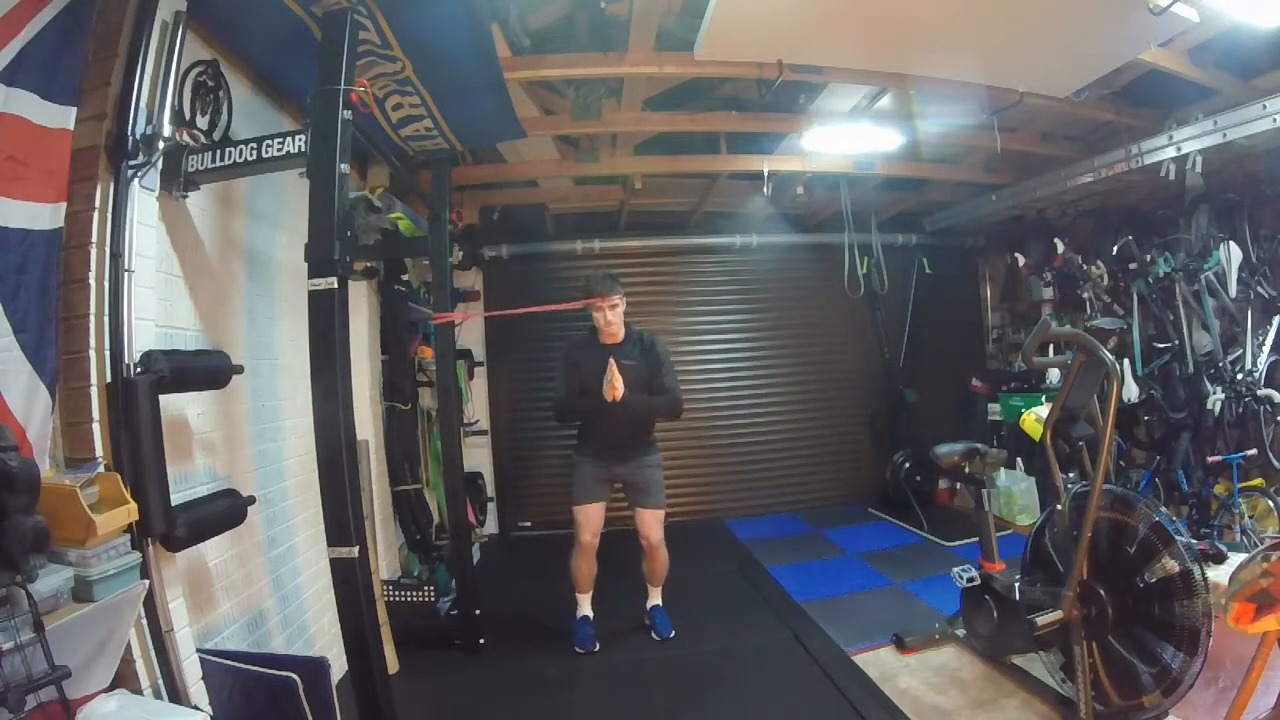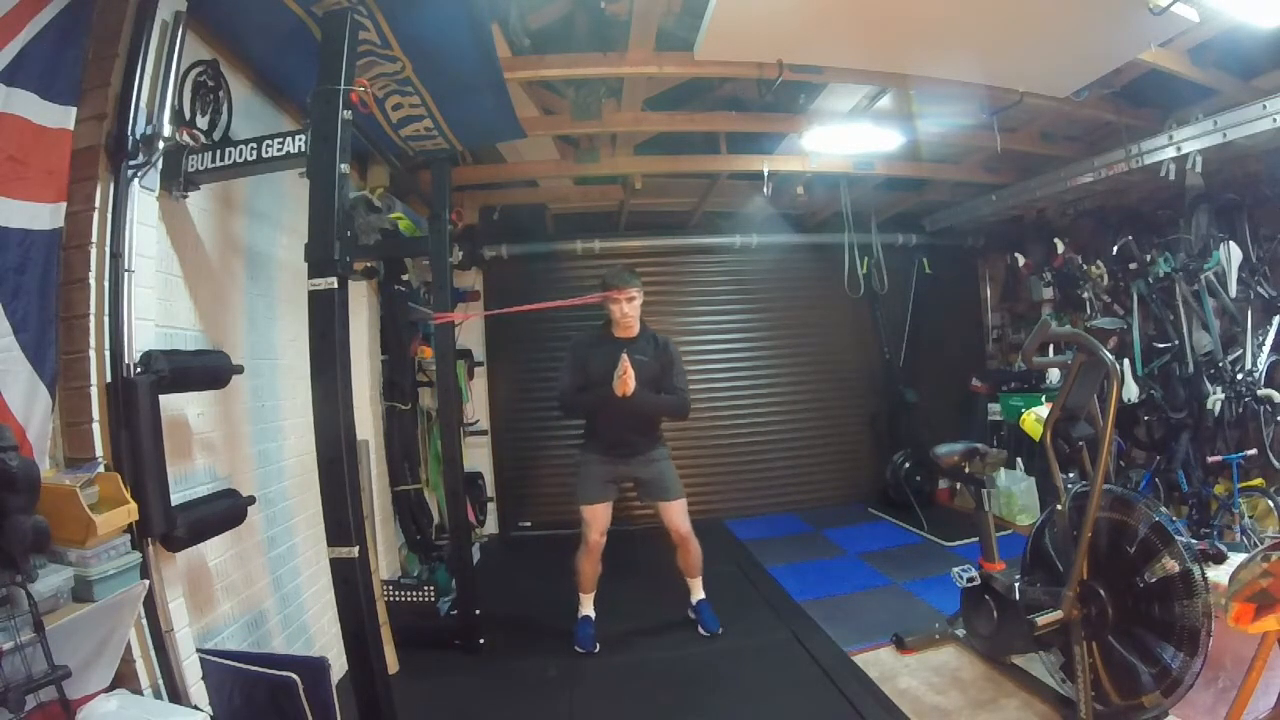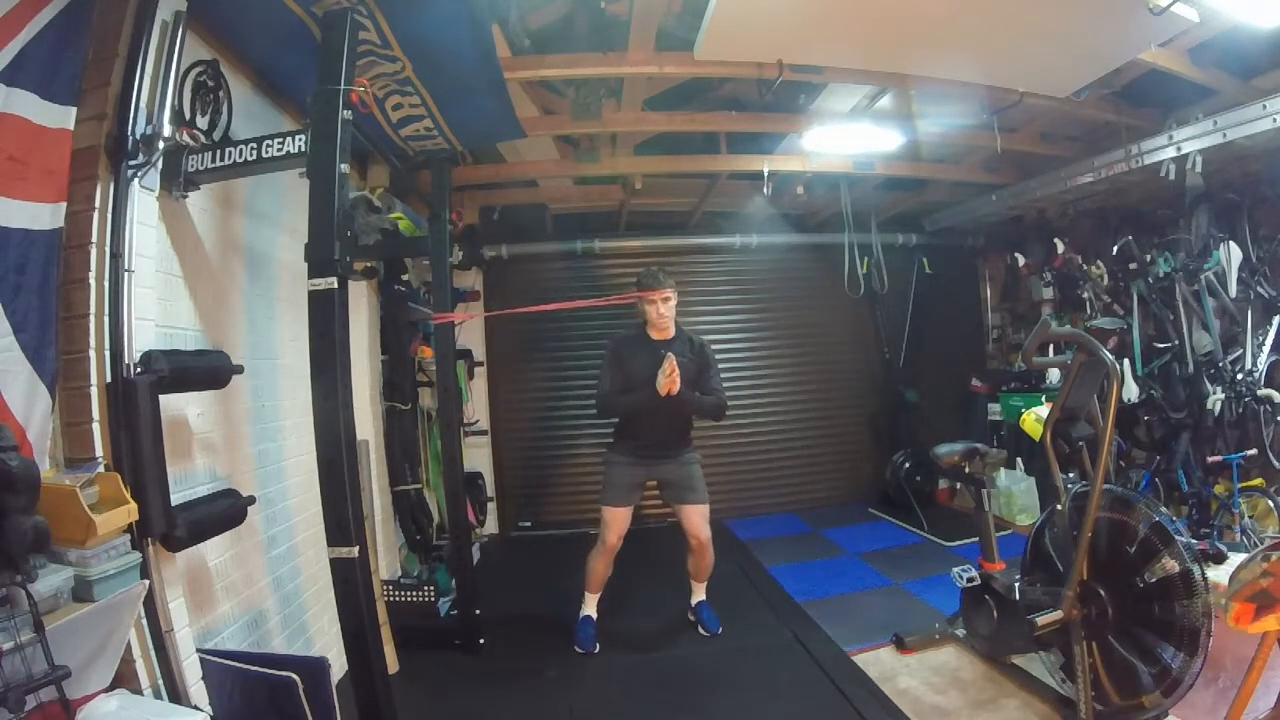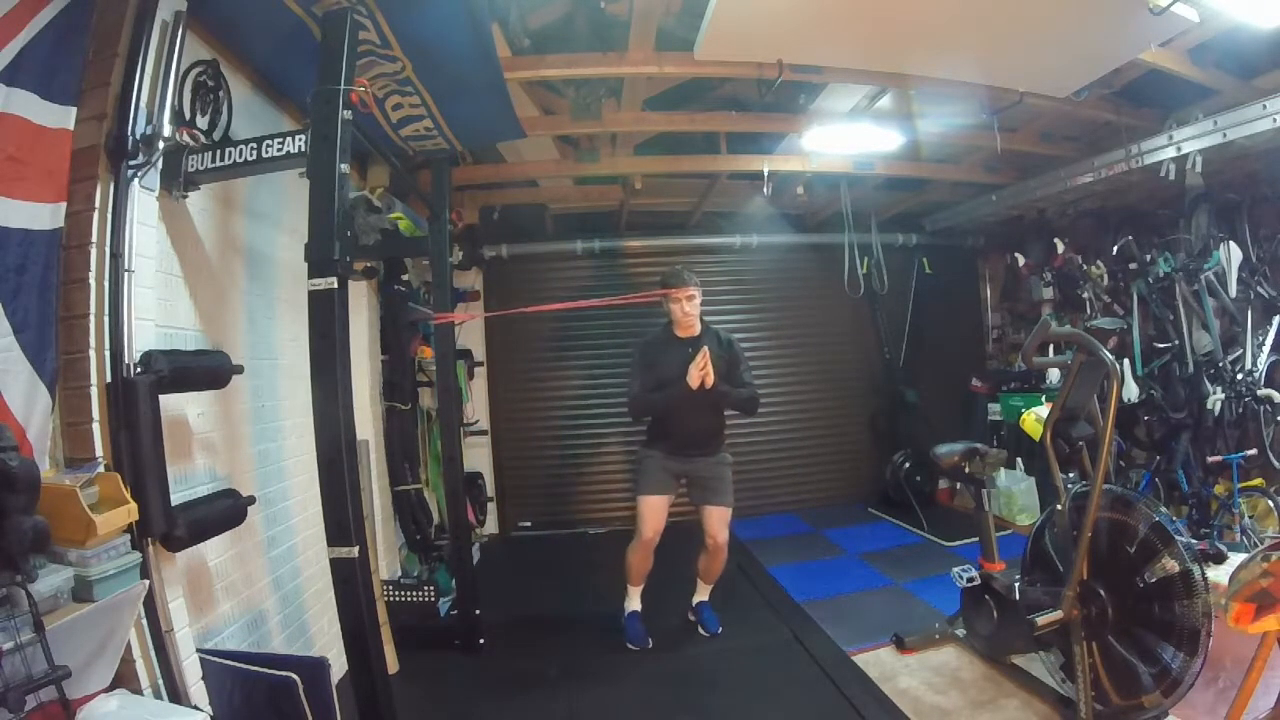
dt=0.7s
person 1, frame 1
left shoulder: (649, 347)
right shoulder: (577, 352)
left elbow: (674, 405)
right elbow: (562, 411)
left wrist: (625, 397)
right wrist: (601, 398)
left hip: (641, 456)
right hip: (592, 458)
left knee: (653, 540)
right knee: (586, 541)
left ankle: (654, 604)
right ankle: (584, 613)
person 1, frame 2
left shoulder: (661, 347)
right shoulder: (585, 346)
left elbow: (681, 406)
right elbow: (567, 403)
left wrist: (635, 393)
right wrist: (610, 392)
left hip: (650, 453)
right hip: (599, 456)
left knee: (682, 532)
right knee: (593, 540)
left ankle: (698, 601)
right ankle: (586, 613)
person 1, frame 3
left shoulder: (696, 349)
right shoulder: (621, 348)
left elbow: (718, 409)
right elbow: (605, 407)
left wrist: (680, 393)
right wrist: (654, 391)
left hip: (679, 456)
right hip: (627, 458)
left knee: (701, 539)
right knee: (609, 541)
left ankle: (698, 602)
right ankle: (588, 614)
person 1, frame 4
left shoulder: (725, 344)
right shoulder: (651, 348)
left elbow: (751, 402)
right elbow: (637, 408)
left wrist: (714, 386)
right wrist: (685, 386)
left hip: (710, 456)
right hip: (661, 454)
left knee: (718, 541)
right knee: (647, 536)
left ankle: (700, 602)
right ankle: (633, 608)
